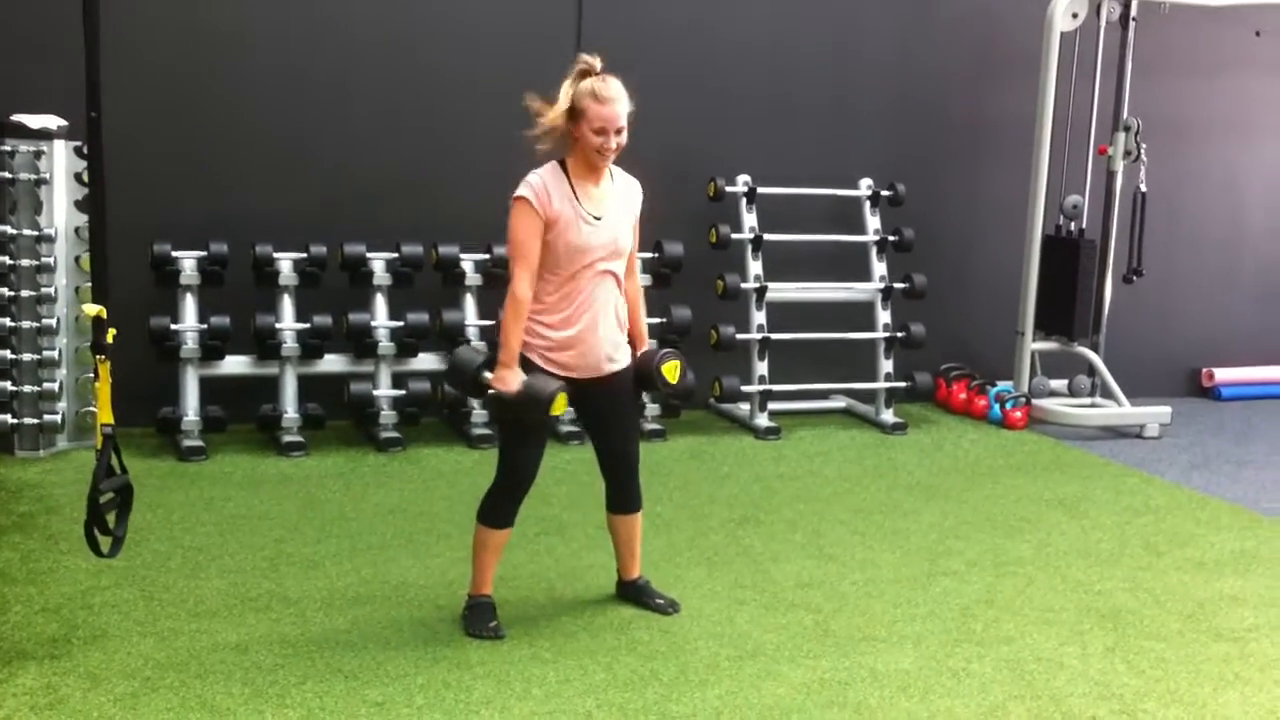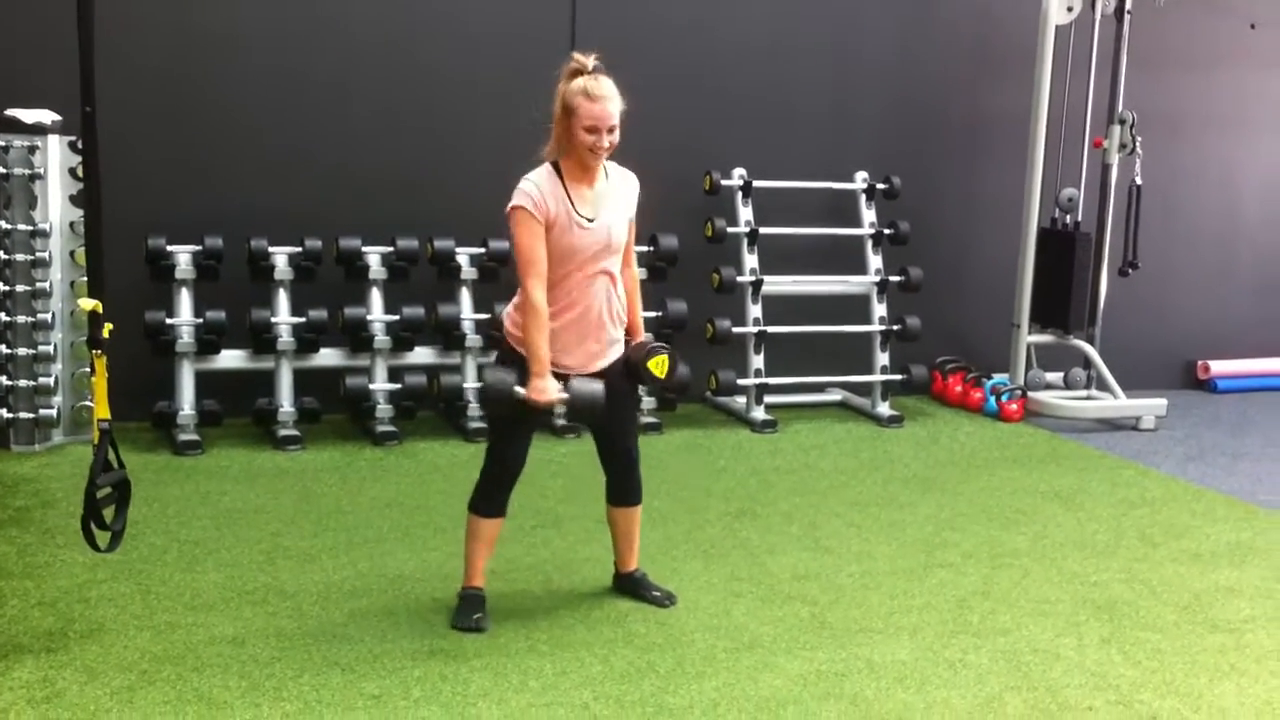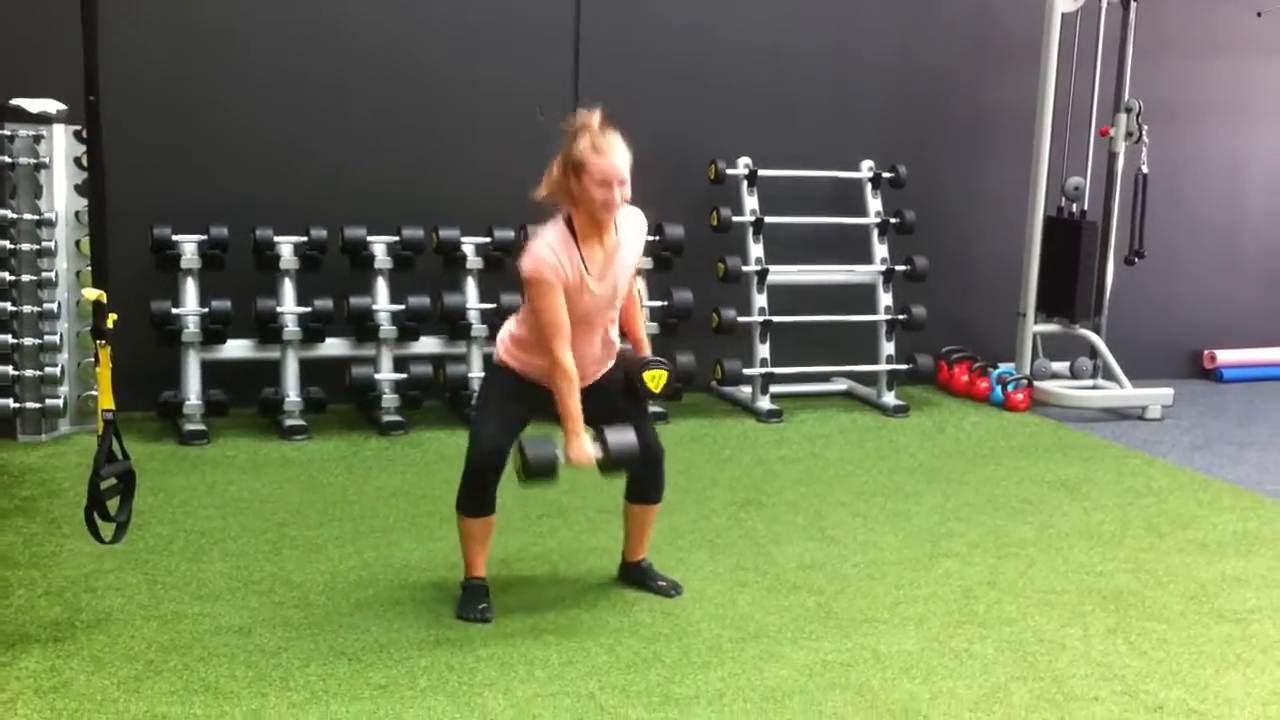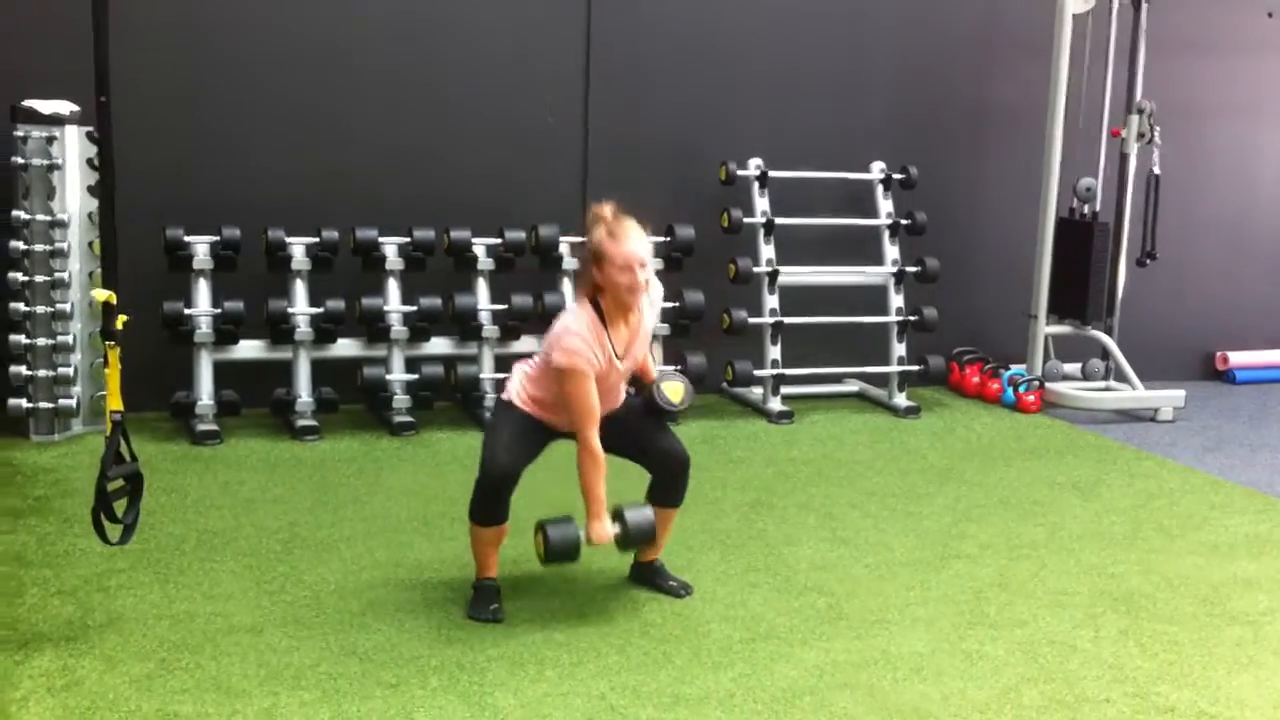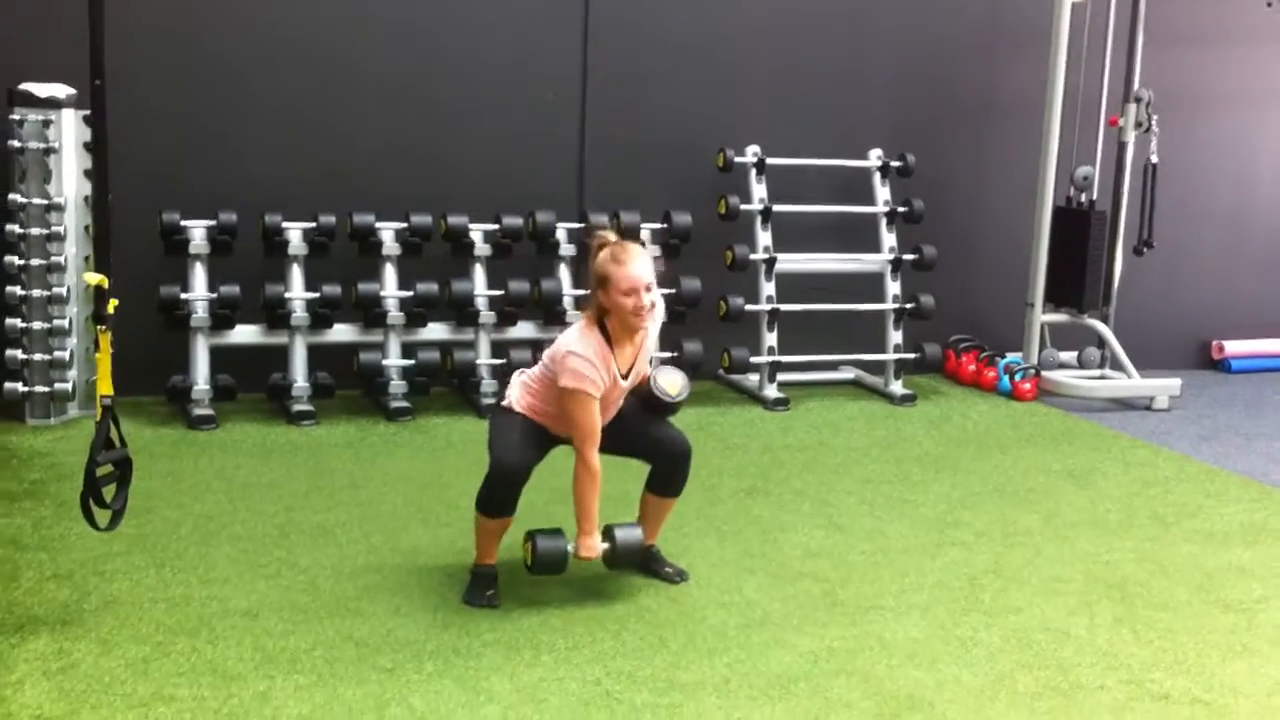
dt=0.2s
person 1, frame 1
left shoulder: (629, 189)
right shoulder: (539, 190)
right elbow: (522, 284)
left wrist: (643, 345)
right wrist: (506, 363)
left hip: (608, 361)
right hip: (542, 362)
left knee: (624, 470)
right knee: (514, 478)
left ankle: (631, 580)
right ankle: (479, 599)
person 1, frame 2
left shoulder: (626, 184)
right shoulder: (535, 192)
right elbow: (534, 290)
left wrist: (638, 336)
right wrist: (539, 373)
left hip: (604, 353)
right hip: (532, 351)
left knee: (624, 461)
right knee: (502, 467)
left ankle: (628, 572)
right ankle: (472, 591)
person 1, frame 3
left shoulder: (633, 223)
right shoulder: (547, 252)
right elbow: (557, 352)
left wrist: (643, 354)
right wrist: (574, 434)
left hip: (598, 366)
right hip: (524, 371)
left knee: (649, 453)
right knee: (485, 458)
left ankle: (634, 563)
right ankle: (475, 580)
person 1, frame 4
left shoulder: (648, 295)
right shoulder: (575, 335)
right elbow: (588, 440)
left wrist: (655, 384)
right wrist: (597, 517)
left hip: (608, 405)
right hip: (534, 409)
left knee: (674, 461)
right knee: (497, 474)
left ankle: (648, 563)
right ankle: (486, 581)
person 1, frame 5
left shoulder: (651, 314)
right shoulder: (581, 355)
right elbow: (588, 456)
left wrist: (650, 385)
right wrist: (587, 534)
right hip: (531, 413)
left knee: (675, 451)
right knee: (508, 468)
left ankle: (645, 548)
right ankle: (484, 568)
